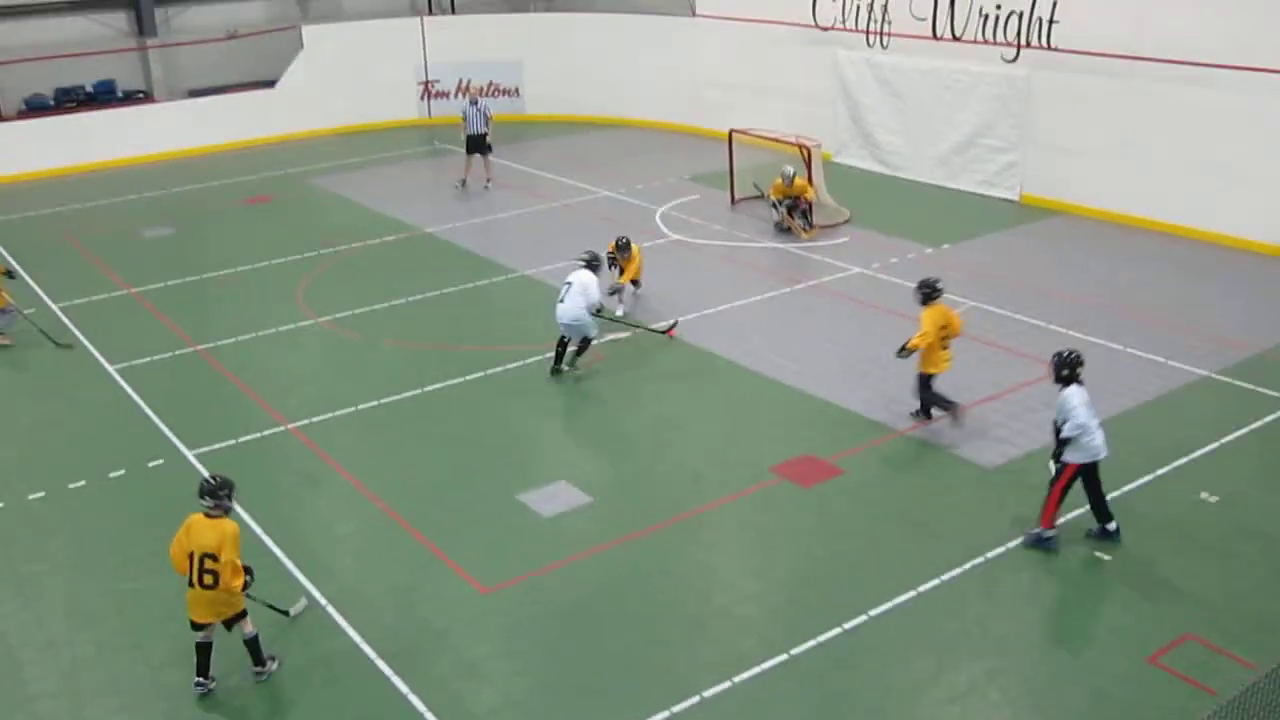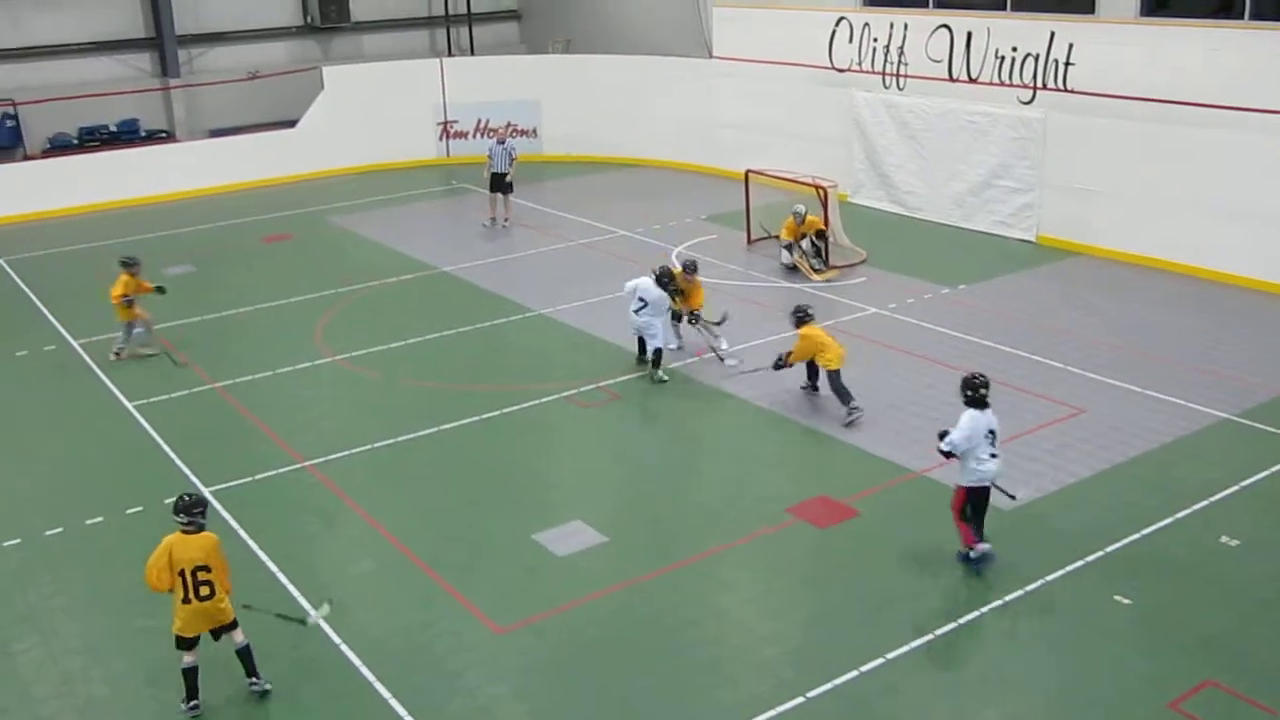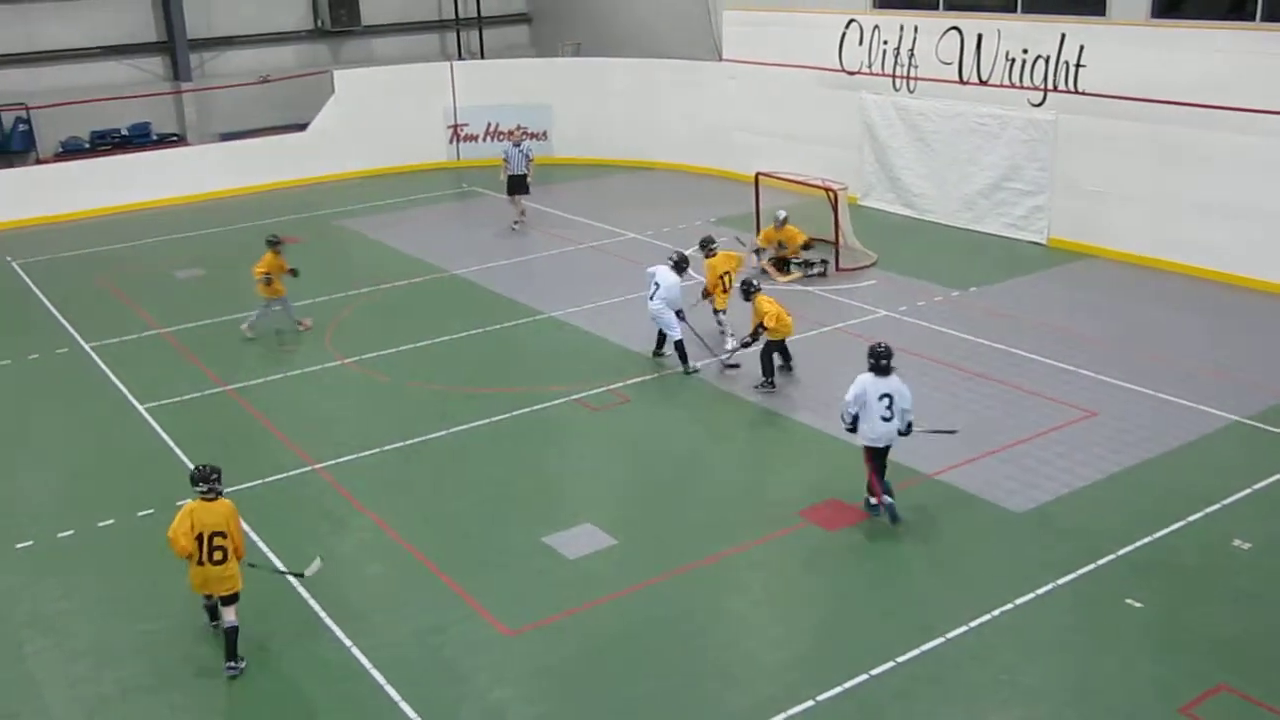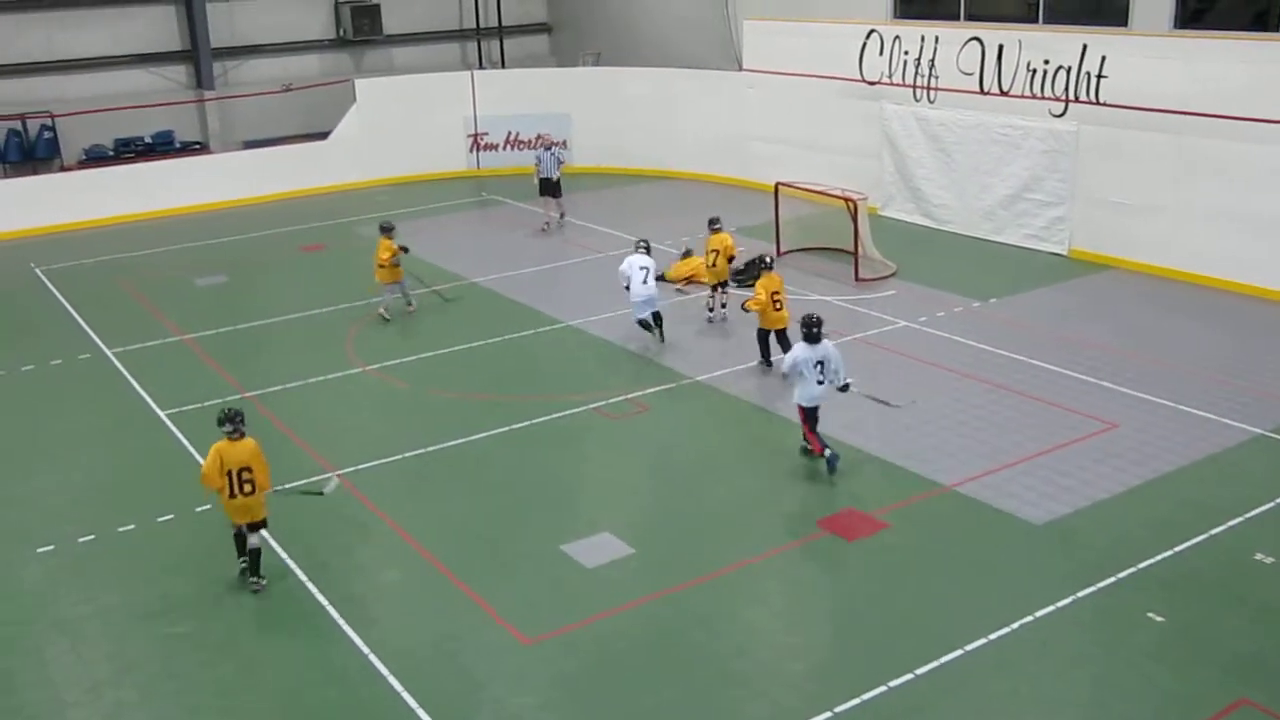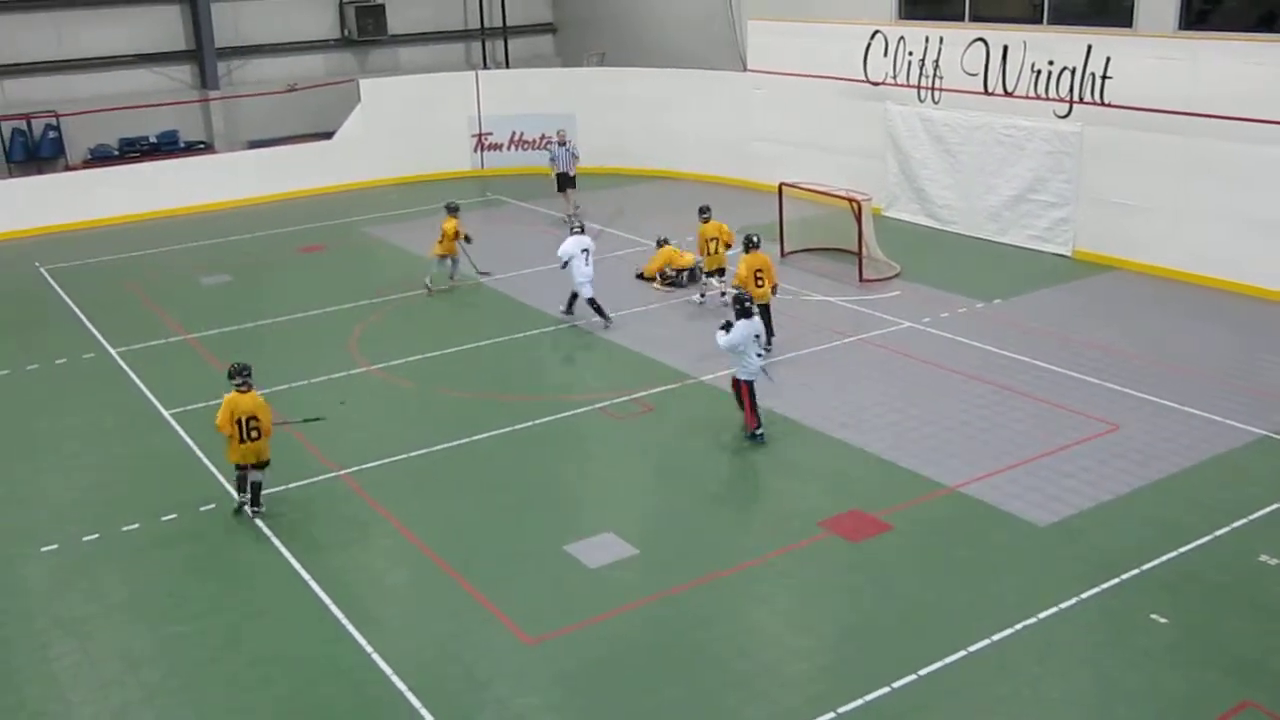
dt=0.7s
person 1, frame 1
left shoulder: (192, 522)
right shoulder: (229, 528)
left elbow: (178, 553)
right elbow: (230, 565)
right wrist: (241, 582)
left hip: (197, 592)
right hip: (222, 592)
left knee: (205, 631)
right knee: (245, 624)
left ankle: (202, 679)
right ankle: (260, 667)
person 1, frame 2
left shoulder: (170, 543)
right shoulder: (210, 540)
left elbow: (154, 573)
right elbow: (222, 572)
left wrist: (171, 587)
right wrist: (224, 591)
left hip: (187, 609)
right hip: (215, 603)
left knee: (188, 653)
right knee: (236, 633)
left ankle: (192, 701)
right ankle: (254, 679)
person 1, frame 3
left shoulder: (190, 509)
right shoulder: (227, 507)
left elbow: (176, 536)
right elbow: (237, 539)
left wrist: (189, 553)
right wrist: (238, 557)
left hip: (200, 570)
right hip: (225, 569)
left knee: (208, 596)
right knee: (229, 612)
left ankle: (214, 620)
right ankle: (231, 661)
person 1, frame 4
left shoulder: (218, 449)
right shoulder: (251, 445)
left elbow: (208, 473)
right elbow: (262, 471)
left wrist: (220, 488)
right wrist: (263, 489)
left hip: (232, 502)
right hip: (253, 499)
left knee: (238, 528)
right knee: (254, 535)
left ankle: (243, 561)
right ankle: (255, 578)
person 1, frame 5
left shoulder: (229, 400)
right shoulder: (257, 399)
left elbow: (222, 425)
right elbow: (266, 423)
left wrist: (231, 432)
right wrist: (266, 434)
left hip: (239, 446)
right hip: (258, 444)
left knee: (241, 470)
right knee: (257, 472)
left ankle: (242, 496)
right ankle: (255, 507)
person 2, frame 1
left shoulder: (1070, 394)
right shoulder: (1073, 390)
left elbow: (1079, 422)
left wrist: (1063, 436)
right wrist: (1060, 442)
left hip: (1081, 451)
right hip: (1091, 446)
left knee: (1057, 489)
right knee: (1093, 488)
left ankle: (1046, 534)
right ankle: (1109, 528)
person 2, frame 2
left shoulder: (970, 416)
right shoulder: (990, 414)
left elbow: (956, 441)
left wrist: (944, 443)
right wrist: (957, 451)
left hip: (973, 473)
right hip: (990, 469)
left knee: (959, 511)
right knee: (978, 512)
left ankle: (980, 548)
right ankle: (975, 554)
person 2, frame 3
left shoulder: (864, 380)
right shoulder: (895, 380)
left elbow: (851, 402)
right elbow: (905, 404)
left wrist: (849, 421)
right wrist: (906, 424)
left hip: (871, 433)
right hip: (890, 431)
left knee: (874, 467)
right knee: (879, 465)
left ankle: (886, 500)
right ankle: (874, 499)
person 2, frame 4
left shoulder: (799, 349)
right shoulder: (827, 345)
left elbow: (785, 368)
right elbow: (836, 365)
right wrist: (841, 382)
left hip: (805, 394)
right hip: (820, 390)
left knee: (808, 427)
right knee: (812, 419)
left ankle: (828, 454)
right ankle: (810, 447)
person 2, frame 5
left shoulder: (741, 326)
right shoulder: (757, 320)
left elbow: (727, 344)
left wrist: (722, 332)
right wrist: (732, 329)
left hip: (746, 368)
right hip: (756, 363)
left knee: (748, 399)
right knee: (737, 386)
left ankle: (757, 431)
right ankle: (751, 419)
